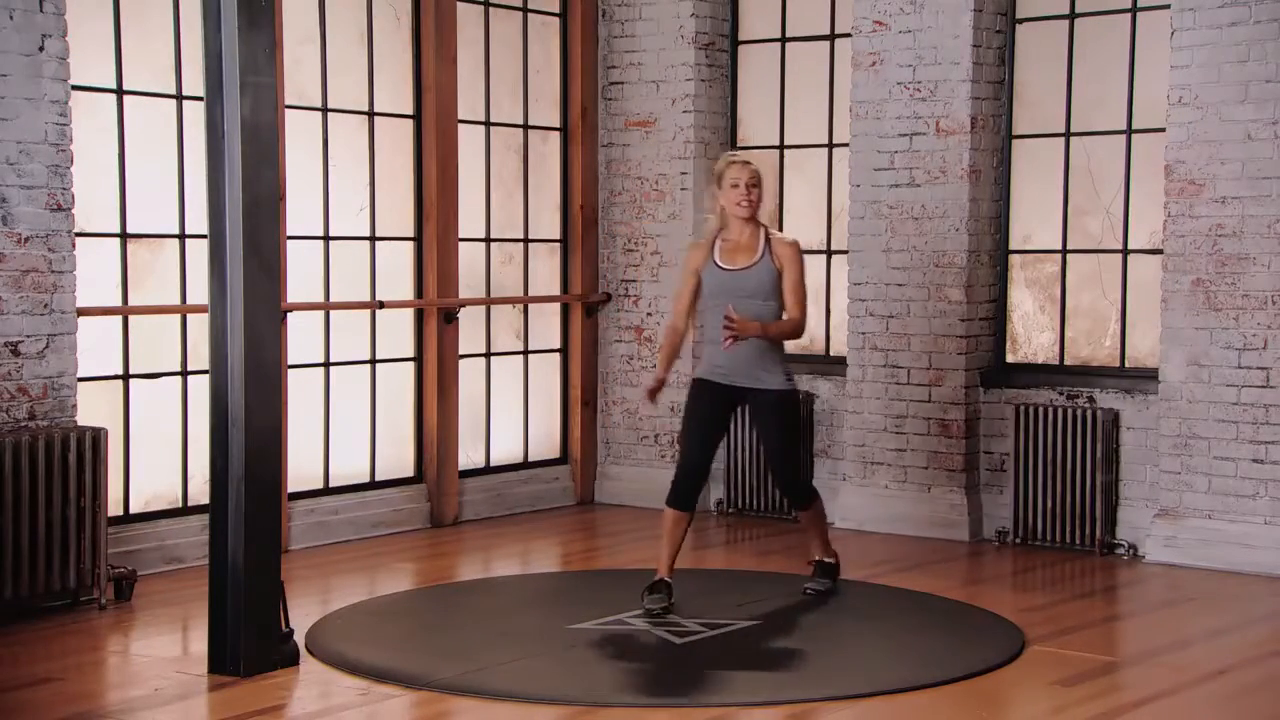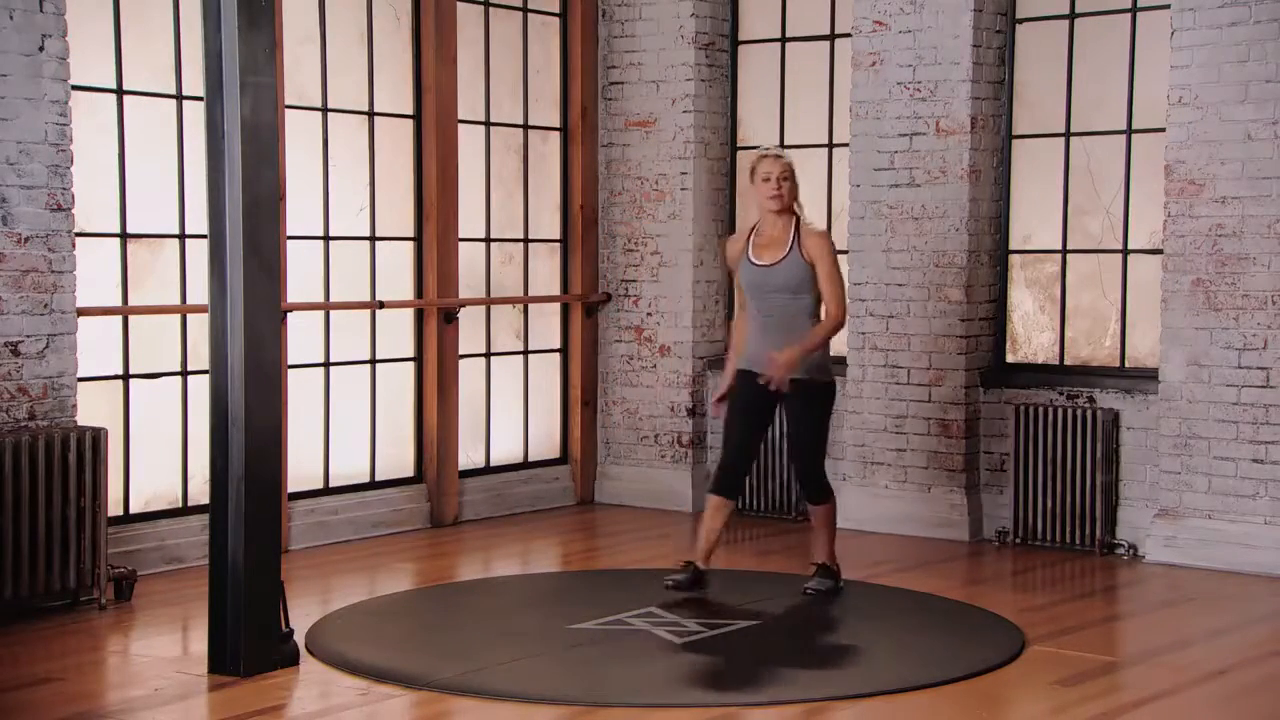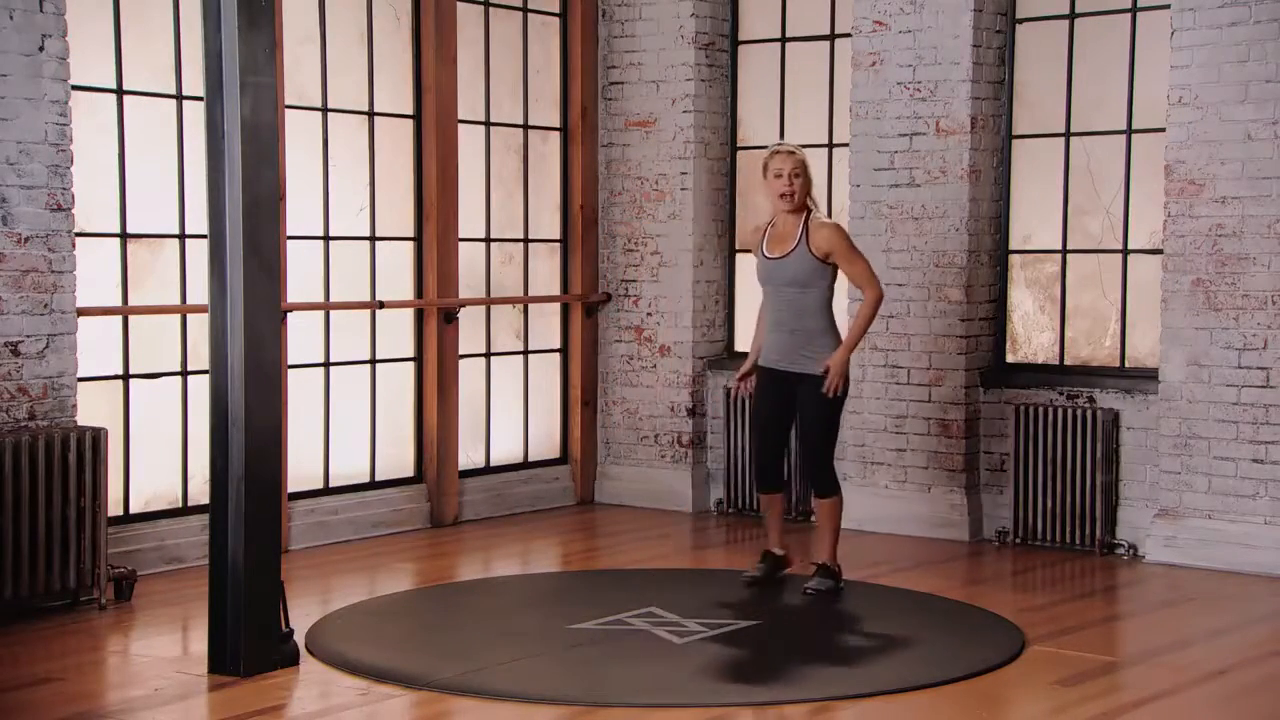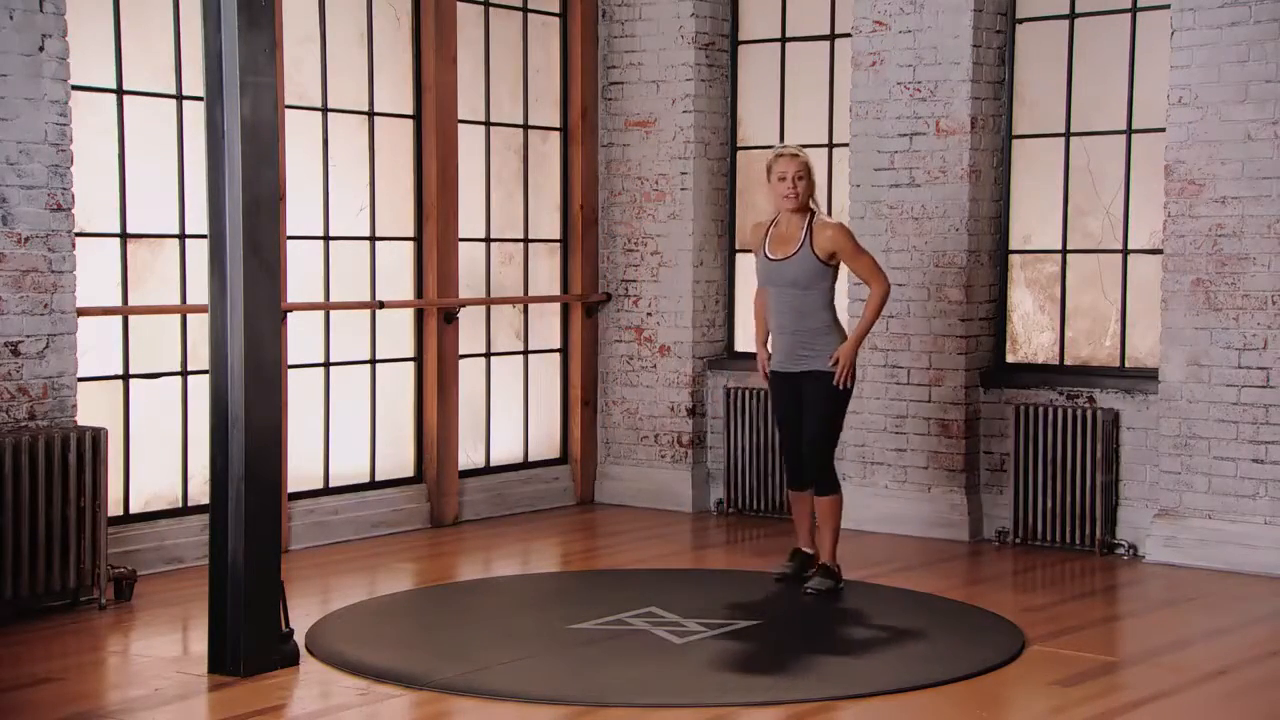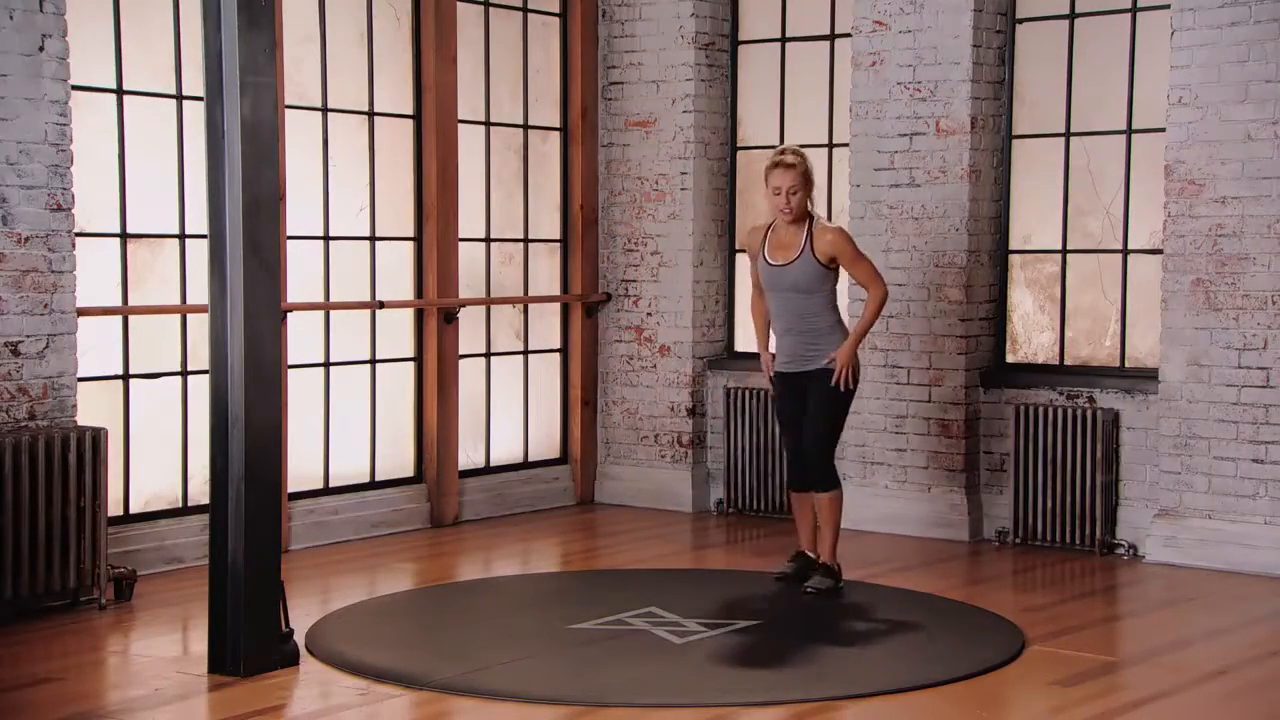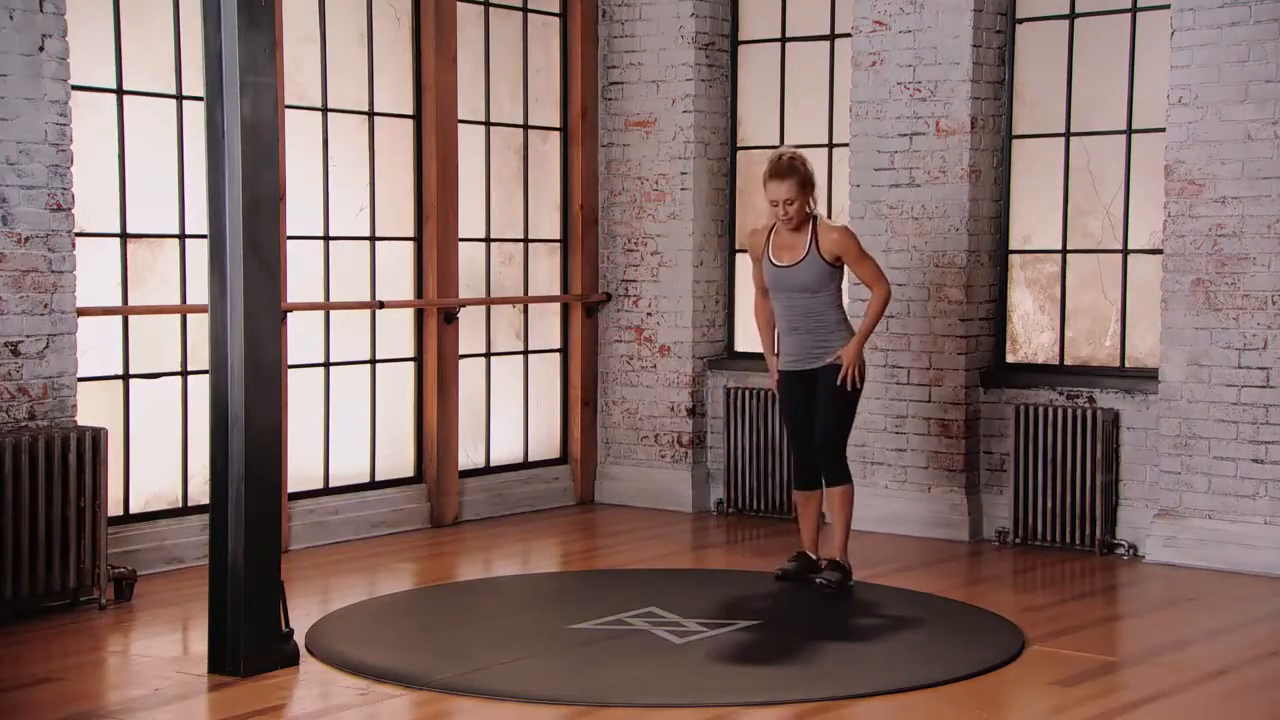
dt=0.2s
person 1, frame 1
left shoulder: (784, 250)
right shoulder: (701, 254)
left elbow: (796, 320)
right elbow: (680, 321)
left wrist: (758, 329)
right wrist: (662, 369)
left hip: (771, 382)
right hip: (715, 378)
left knee: (789, 479)
right knee: (688, 476)
left ankle: (825, 558)
right ankle: (663, 579)
person 1, frame 2
left shoulder: (814, 242)
right shoulder: (740, 244)
left elbow: (836, 312)
left wrist: (795, 354)
right wrist: (730, 375)
left hip: (806, 374)
right hip: (754, 372)
left knee: (808, 471)
right knee: (731, 466)
left ankle: (826, 564)
right ankle: (698, 564)
person 1, frame 3
left shoulder: (825, 233)
right shoulder: (760, 236)
left elbow: (872, 292)
left wrist: (845, 351)
right wrist: (752, 357)
left hip: (818, 369)
right hip: (773, 368)
left knee: (815, 464)
right knee: (764, 461)
left ankle: (827, 564)
right ankle: (775, 552)
person 1, frame 4
left shoulder: (829, 234)
right shoulder: (760, 235)
left elbow: (880, 285)
left wrist: (853, 343)
right wrist: (760, 347)
left hip: (825, 366)
right hip: (784, 367)
left knee: (817, 460)
right knee: (793, 461)
left ankle: (828, 563)
right ankle: (805, 549)
person 1, frame 5
left shoulder: (829, 239)
right shoulder: (757, 240)
left elbow: (877, 290)
left wrist: (851, 345)
right wrist: (764, 350)
left hip: (830, 365)
right hip: (788, 368)
left knee: (819, 458)
right knee: (797, 462)
left ankle: (829, 563)
right ankle: (806, 552)
person 1, frame 6
left shoulder: (834, 237)
right shoulder: (759, 241)
left elbow: (880, 289)
left wrist: (857, 343)
right wrist: (770, 353)
left hip: (836, 362)
right hip: (793, 366)
left knee: (829, 453)
right knee: (802, 459)
left ankle: (838, 558)
right ankle: (808, 553)
